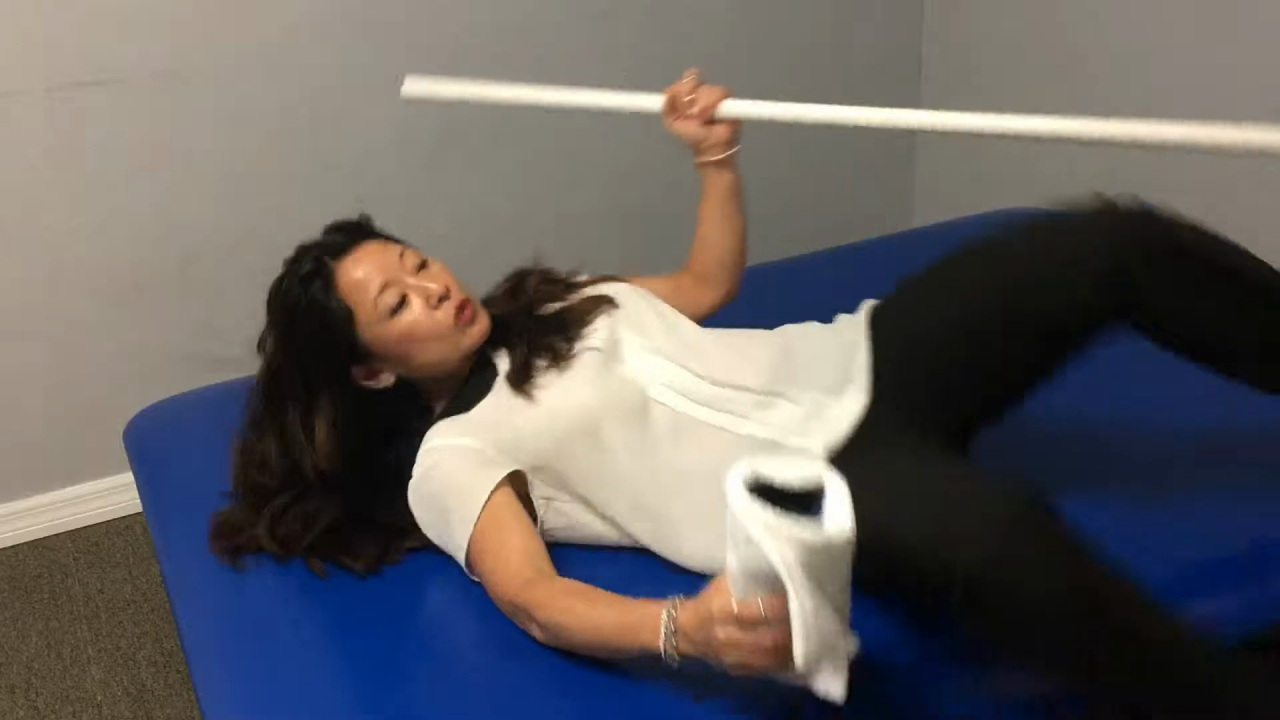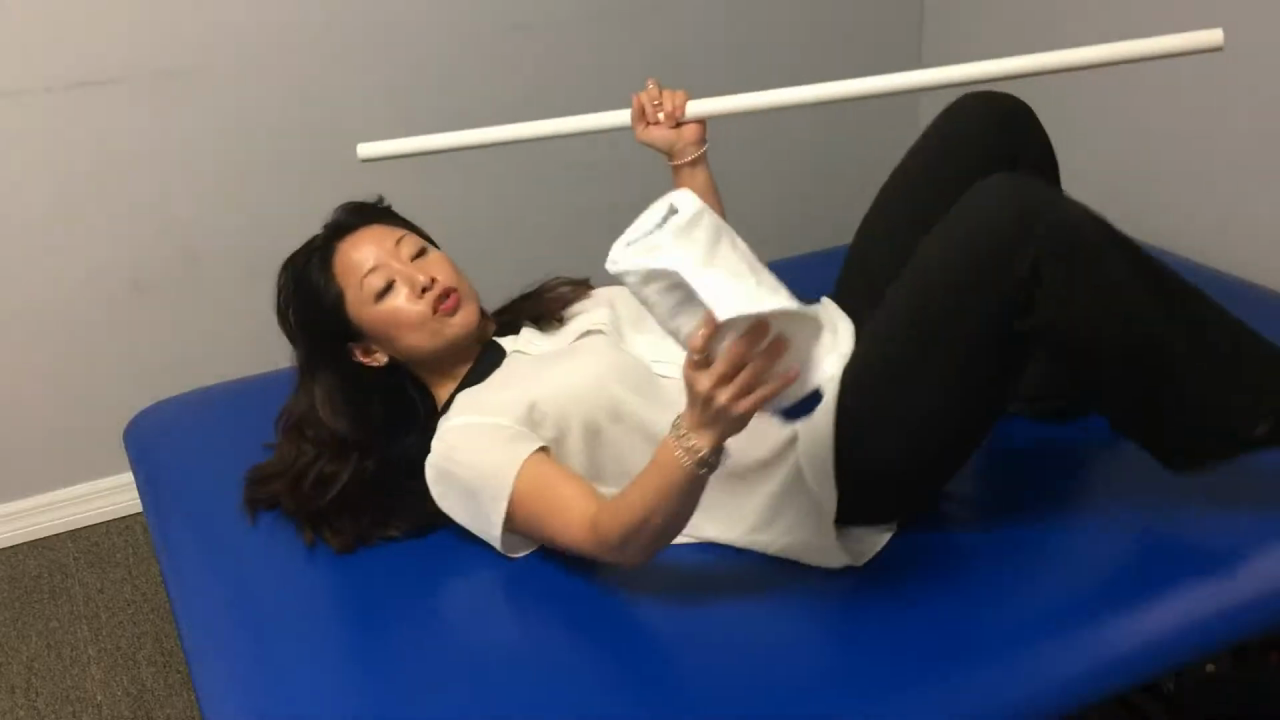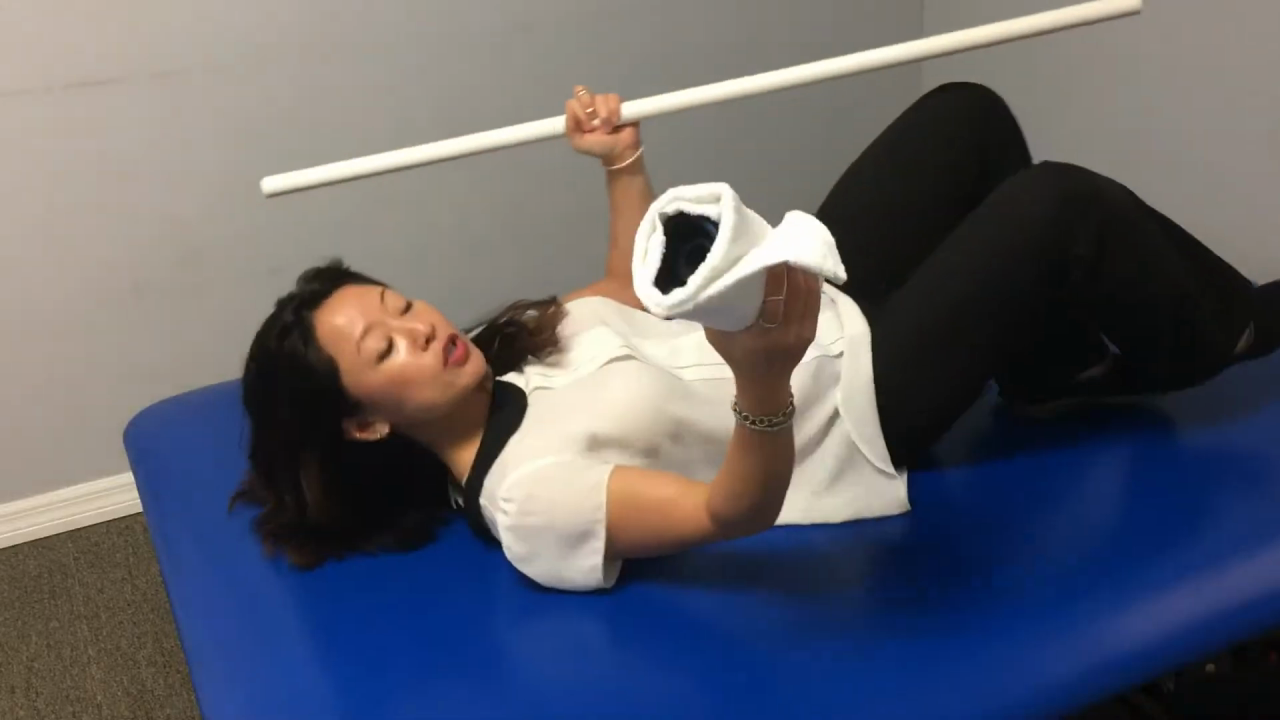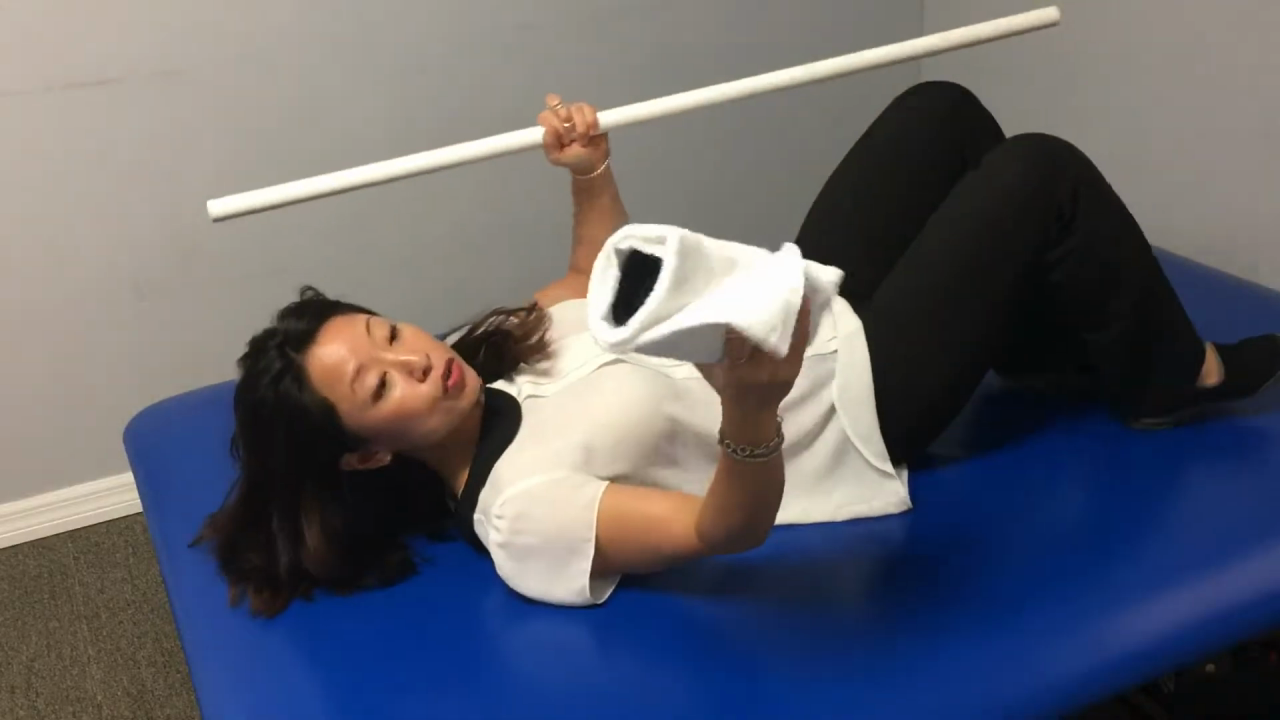
dt=0.4s
person 1, frame 1
left shoulder: (550, 307)
right shoulder: (451, 458)
left elbow: (710, 284)
right elbow: (538, 603)
left wrist: (714, 158)
right wrist: (683, 630)
left hip: (855, 368)
left knee: (1108, 240)
right knee: (995, 530)
person 1, frame 2
left shoulder: (543, 315)
right shoulder: (462, 445)
right elbow: (609, 536)
left wrist: (688, 158)
right wrist: (701, 432)
left hip: (842, 349)
right hip: (838, 470)
left knee: (993, 125)
right knee: (1011, 222)
left ankle: (1048, 367)
person 1, frame 3
left shoulder: (501, 347)
right shoulder: (524, 493)
left elbow: (635, 288)
right elbow: (731, 512)
left wrist: (625, 164)
right wrist: (764, 381)
left hip: (826, 320)
right hip: (860, 405)
left knee: (966, 114)
right knee: (1063, 205)
left ankle: (1057, 365)
person 1, frame 4
left shoulder: (484, 354)
right shoulder: (519, 516)
left elbow: (595, 282)
right elbow: (728, 529)
left wrist: (591, 172)
right wrist: (751, 411)
left hip: (807, 320)
right hip: (859, 404)
left knee: (942, 112)
right knee: (1042, 173)
left ankle: (1052, 343)
right ankle: (1167, 376)
